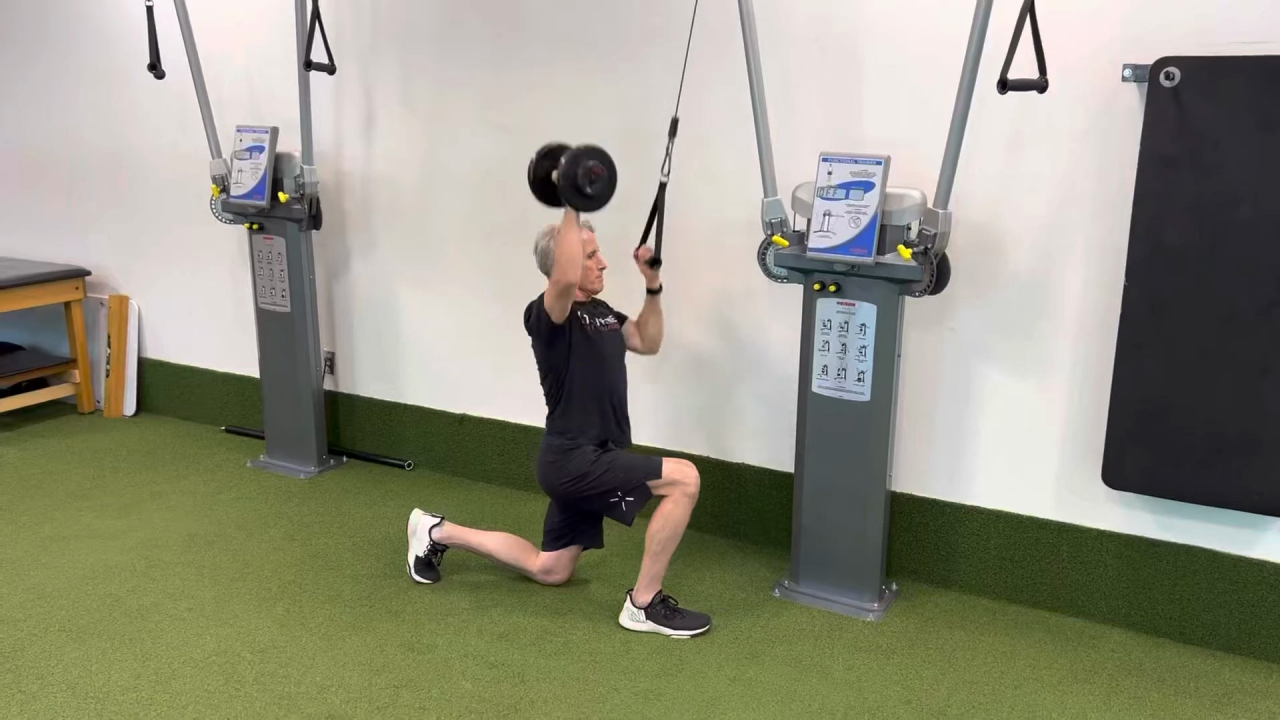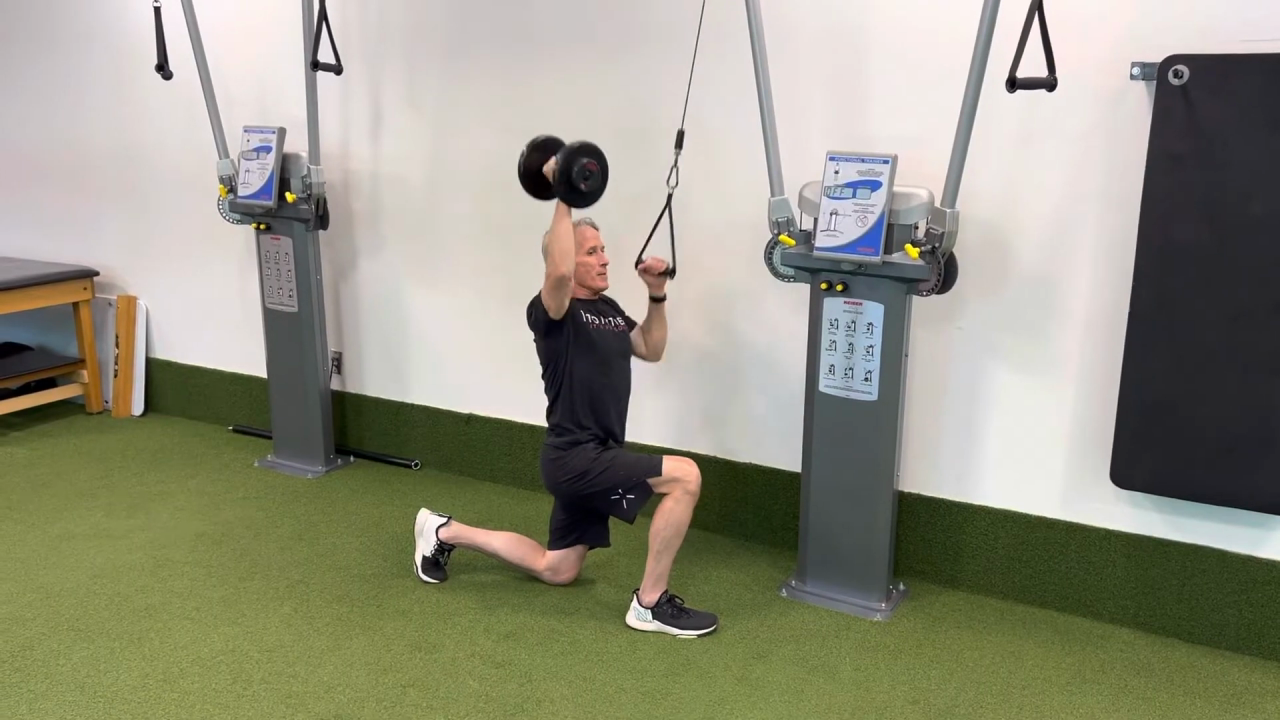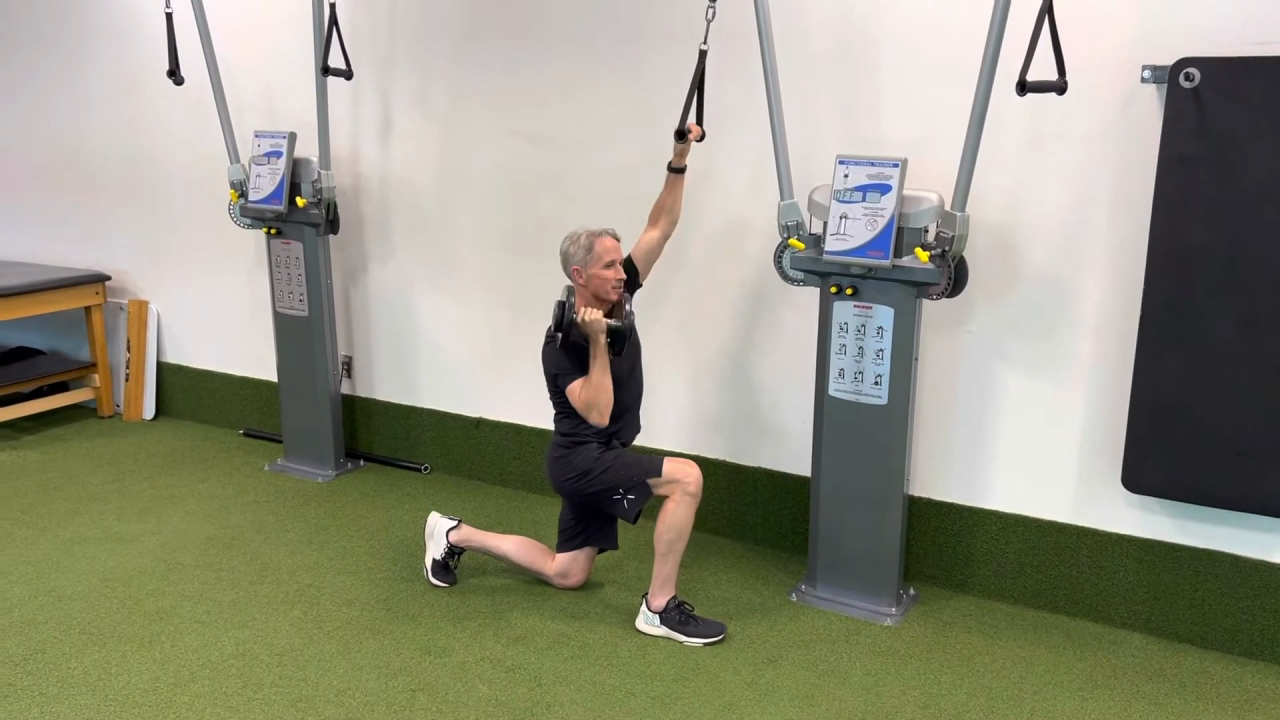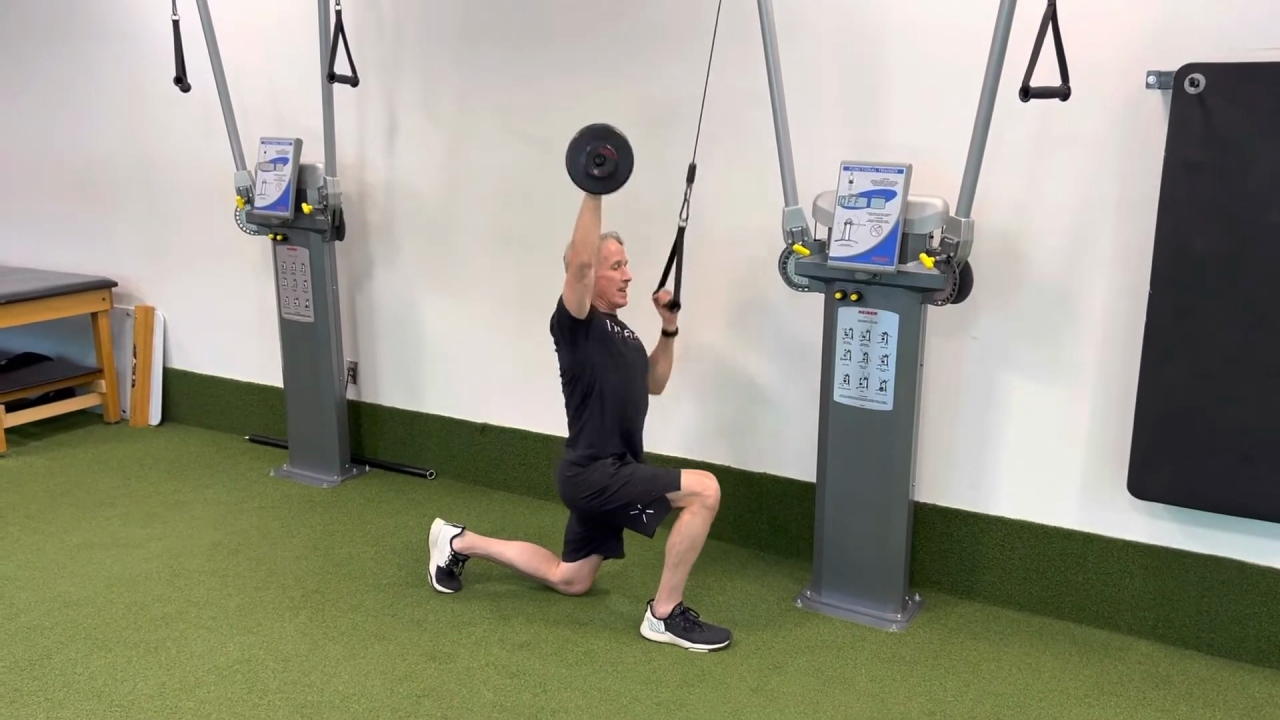
dt=1s
person 1, frame 1
left shoulder: (598, 312)
right shoulder: (545, 315)
left elbow: (649, 342)
right elbow: (565, 279)
left wrist: (651, 281)
right wrist: (570, 204)
left hip: (587, 459)
right hip: (576, 460)
left knee: (550, 568)
right knee: (684, 478)
left ankle: (437, 533)
right ankle: (645, 604)
person 1, frame 2
left shoulder: (607, 309)
right shoulder: (548, 310)
left elbow: (653, 349)
right elbow: (560, 273)
left wrist: (655, 294)
right wrist: (563, 199)
left hip: (591, 456)
right hip: (576, 456)
left knee: (556, 570)
right knee: (684, 477)
left ankle: (444, 533)
right ankle: (651, 603)
person 1, frame 3
left shoulder: (615, 298)
right shoulder: (563, 343)
left elbow: (660, 227)
right elbow: (597, 415)
left wrist: (678, 159)
right wrist: (597, 342)
left hip: (600, 459)
right hip: (581, 459)
left knee: (565, 573)
right knee: (686, 478)
left ankle: (454, 535)
right ankle: (660, 608)
person 1, frame 4
left shoulder: (618, 331)
right shoulder: (575, 323)
left elbow: (653, 384)
right elbow: (579, 262)
left wrist: (667, 328)
right wrist: (595, 192)
left hip: (606, 473)
right hip: (594, 474)
left knee: (569, 579)
right knee: (703, 490)
left ankle: (459, 542)
right ankle: (664, 614)
